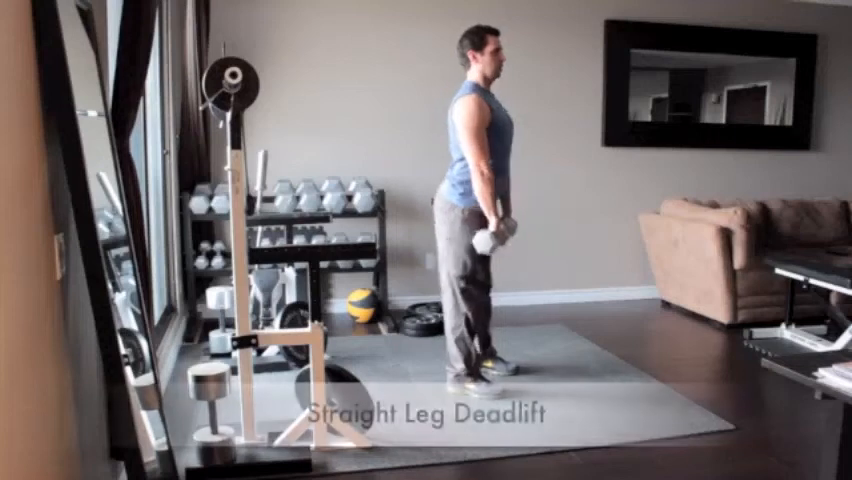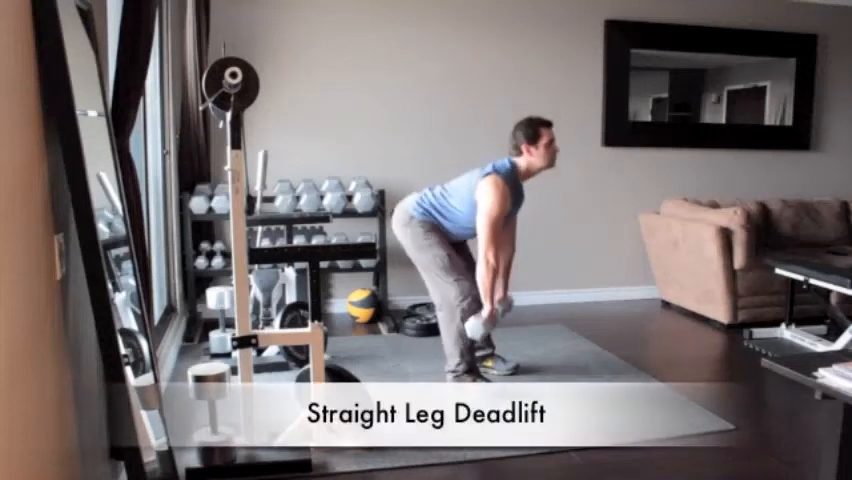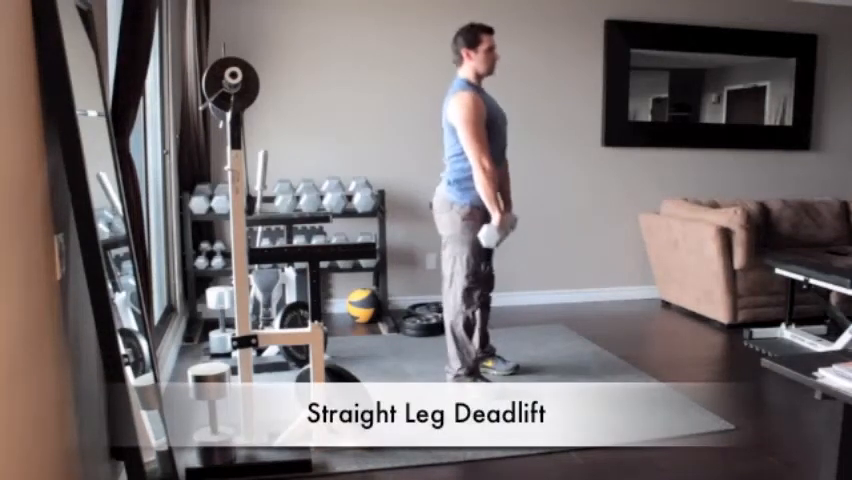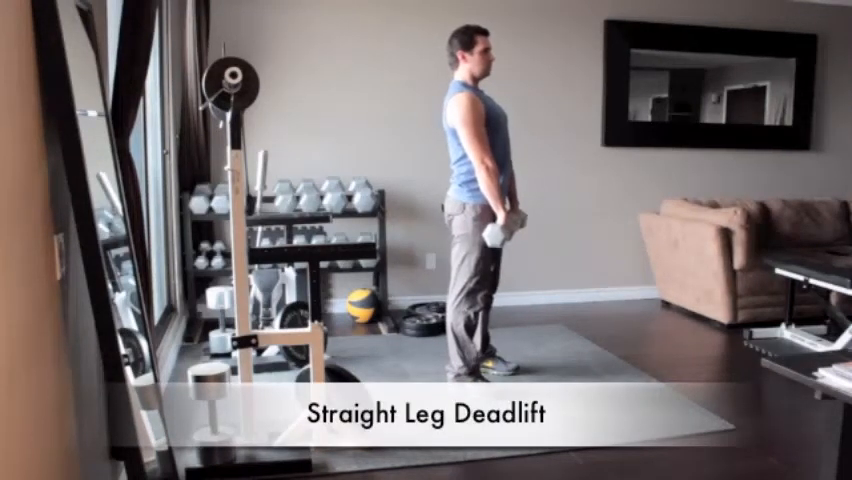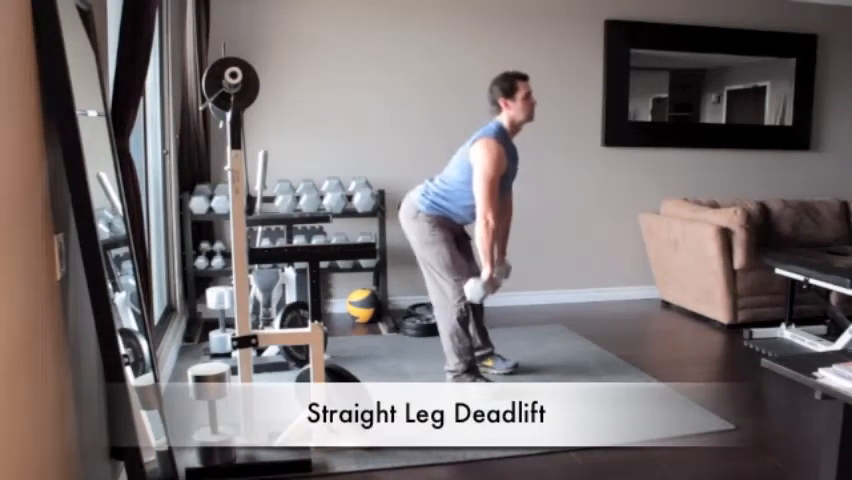
dt=1s
person 1, frame 1
left shoulder: (487, 98)
right shoulder: (471, 102)
left elbow: (499, 163)
right elbow: (480, 169)
left wrist: (506, 210)
right wrist: (492, 218)
left hip: (477, 207)
right hip: (460, 208)
left knee: (480, 287)
right knee: (462, 289)
left ankle: (482, 354)
right ankle: (461, 374)
person 1, frame 2
left shoulder: (514, 181)
right shoulder: (497, 186)
left elbow: (506, 241)
right elbow: (487, 256)
left wrist: (502, 290)
right wrist: (488, 305)
left hip: (440, 225)
right hip: (416, 222)
left knee: (474, 286)
right knee: (458, 293)
left ankle: (483, 355)
right ankle: (461, 375)
person 1, frame 3
left shoulder: (479, 95)
right shoulder: (465, 98)
left elbow: (499, 159)
right elbow: (481, 164)
left wrist: (507, 207)
right wrist: (497, 213)
left hip: (474, 206)
right hip: (459, 206)
left knee: (481, 287)
right knee: (462, 292)
left ankle: (483, 354)
right ankle: (462, 374)
person 1, frame 4
left shoulder: (477, 96)
right shoulder: (463, 99)
left elbow: (502, 159)
right elbow: (483, 164)
left wrist: (513, 204)
right wrist: (501, 211)
left hip: (486, 204)
right hip: (473, 207)
left knee: (484, 287)
right knee: (467, 291)
left ankle: (482, 353)
right ankle: (462, 372)
person 1, frame 5
left shoulder: (506, 143)
right shoulder: (491, 146)
left elbow: (504, 204)
right elbow: (486, 216)
left wrist: (501, 256)
right wrist: (488, 266)
left hip: (447, 218)
right hip: (424, 216)
right knee: (455, 291)
left ankle: (483, 354)
right ankle: (460, 372)
